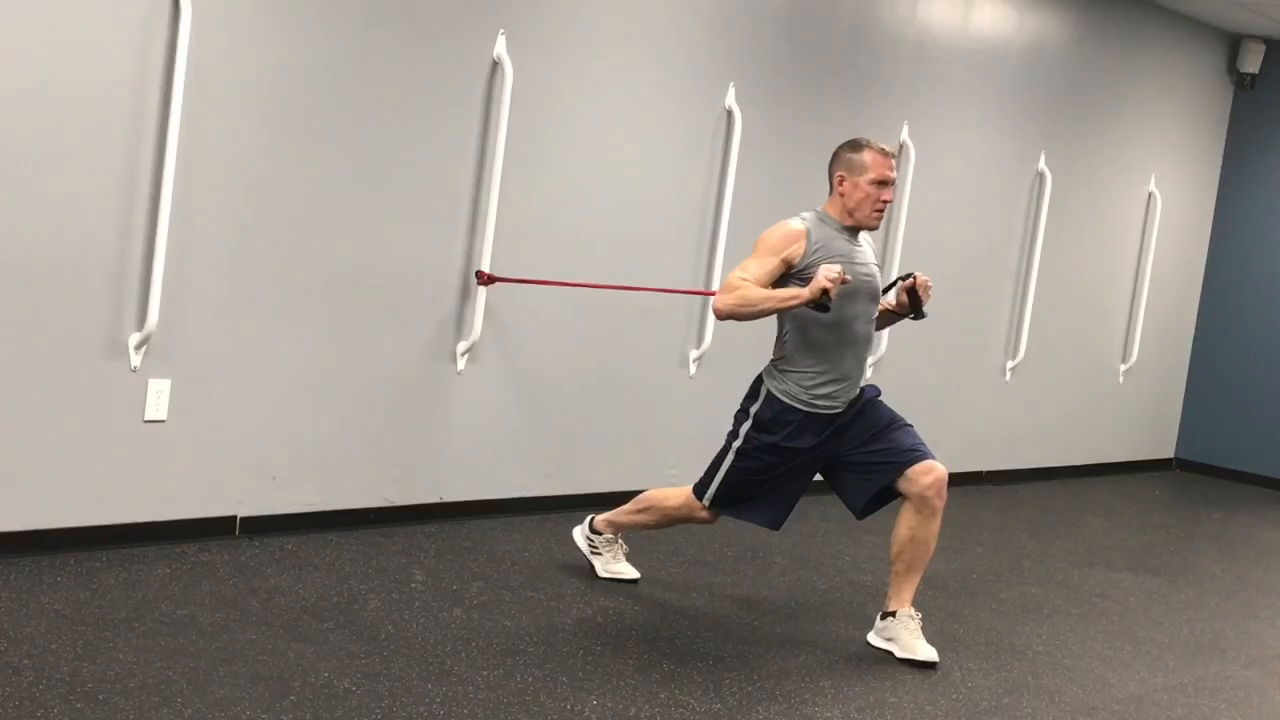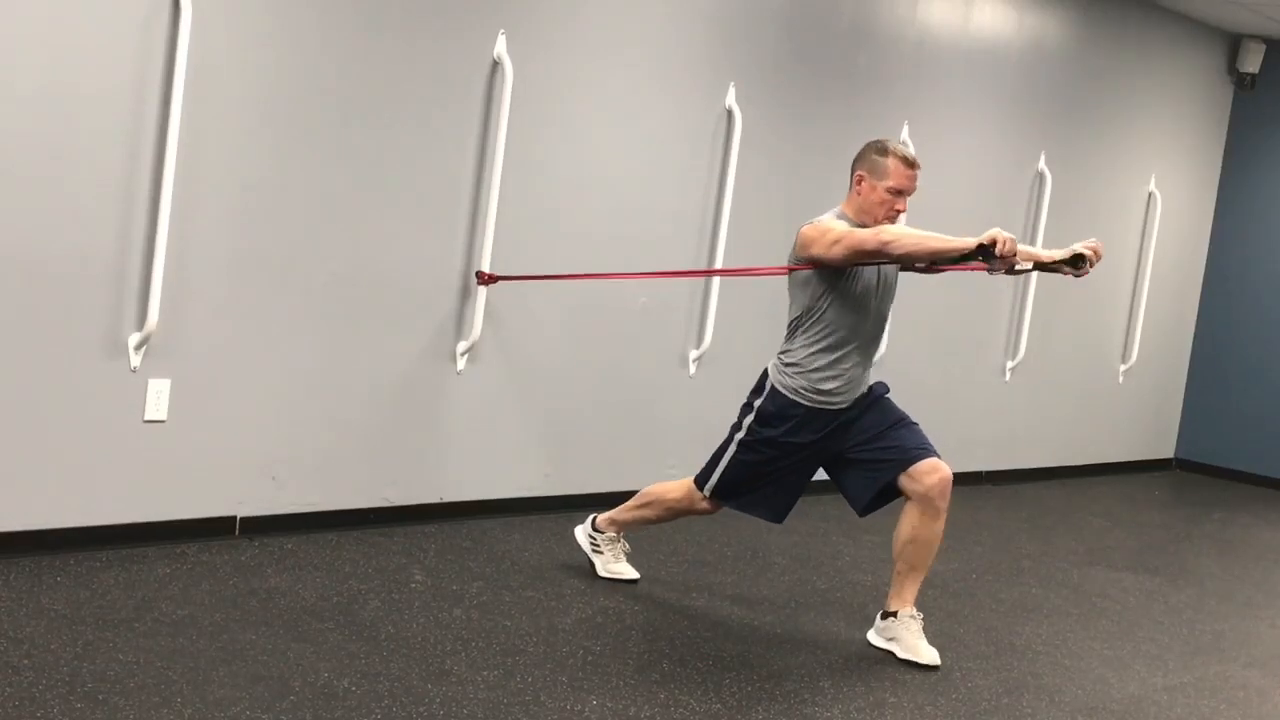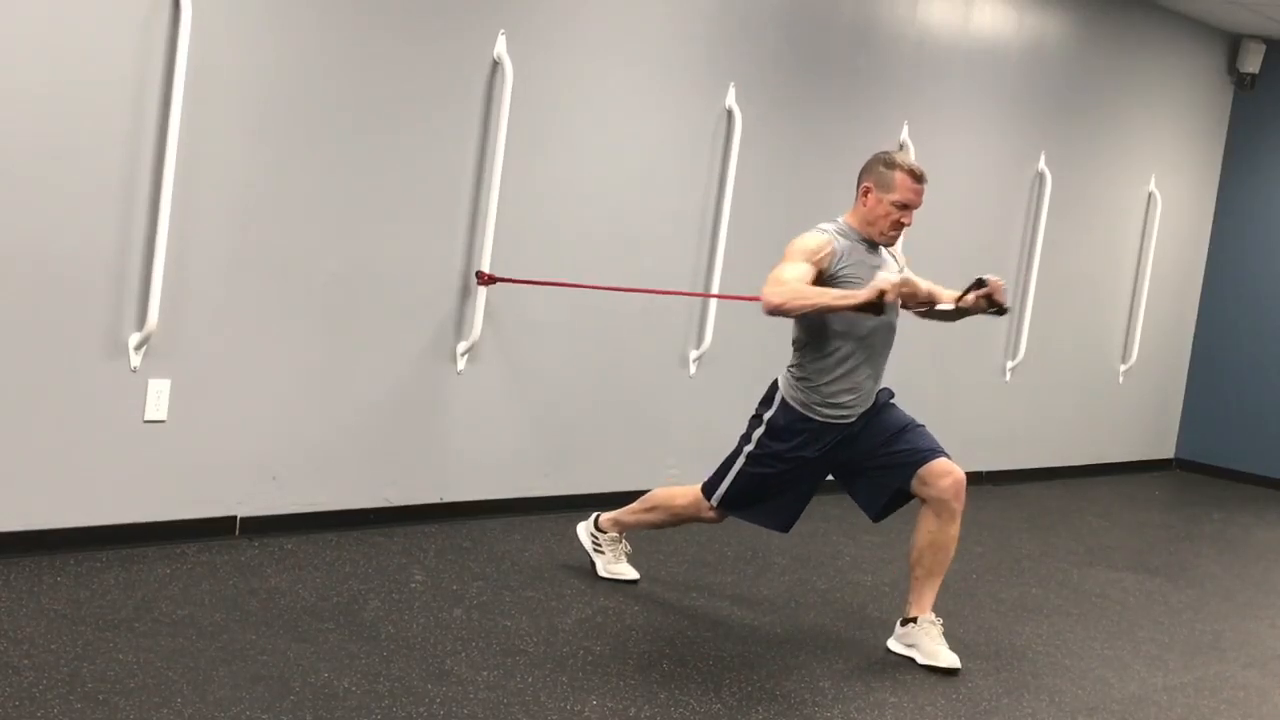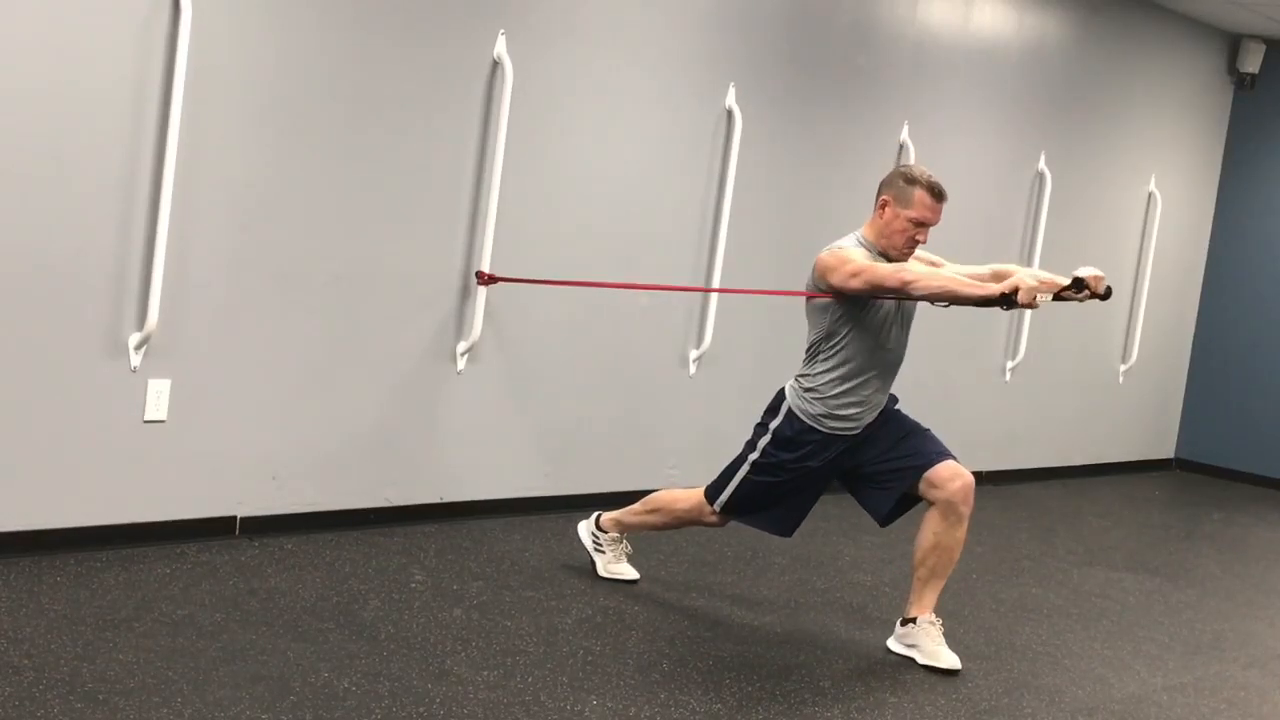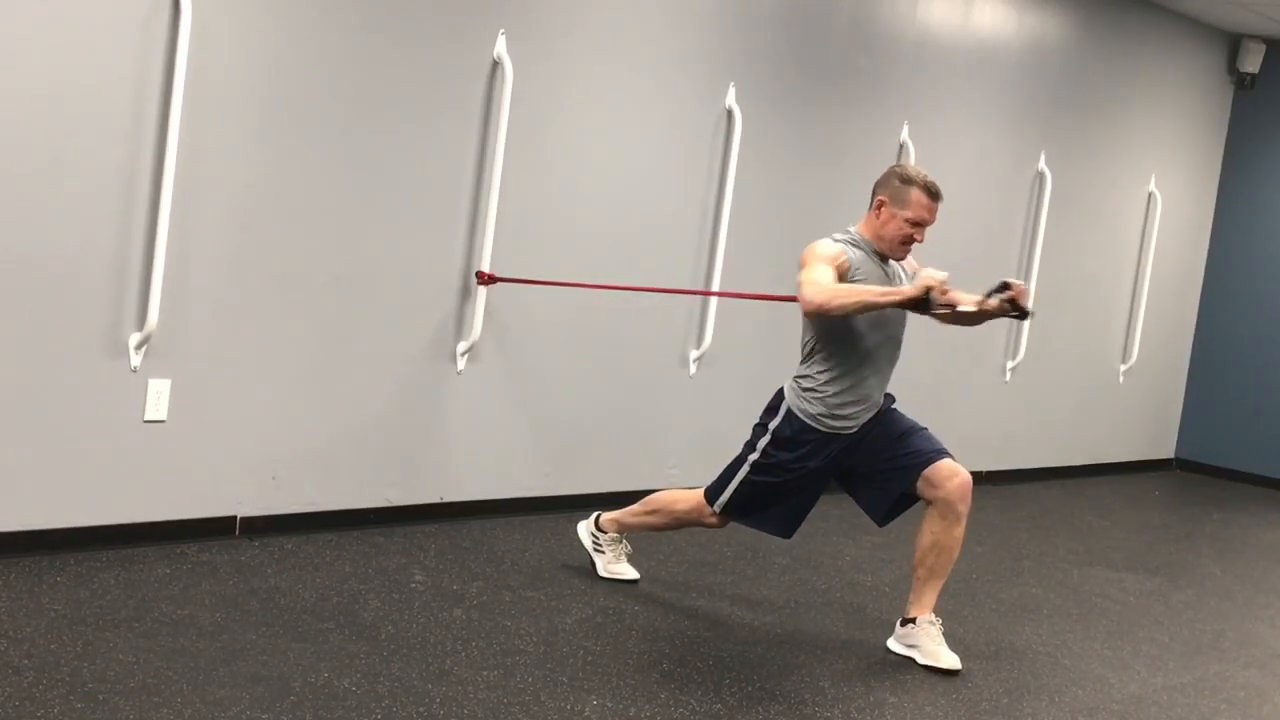
dt=1s
person 1, frame 1
left shoulder: (862, 245)
right shoulder: (793, 235)
right elbow: (726, 302)
left wrist: (900, 305)
right wrist: (804, 293)
left hip: (851, 407)
right hip: (786, 411)
left knee: (929, 482)
right knee: (704, 506)
left ankle: (896, 620)
right ankle: (600, 531)
person 1, frame 2
left shoulder: (891, 235)
right shoulder: (820, 233)
left elbow: (949, 252)
right elbow: (884, 244)
left wrist: (1051, 256)
right wrist: (977, 244)
left hip: (854, 402)
right hip: (789, 404)
left knee: (933, 482)
right knee: (705, 497)
left ankle: (895, 619)
right ankle: (602, 529)
person 1, frame 3
left shoulder: (888, 252)
right shoulder: (820, 245)
left elbow: (936, 304)
right elbow: (777, 297)
left wrist: (972, 300)
right wrist: (857, 297)
left hip: (866, 414)
right hip: (801, 417)
left knee: (947, 485)
right knee: (712, 505)
left ankle: (916, 626)
right ankle: (605, 528)
person 1, frame 4
left shoulder: (912, 259)
right shoulder: (840, 259)
left elbow: (985, 274)
right elbow: (902, 282)
left wrist: (1066, 283)
right wrist: (999, 289)
left hip: (872, 421)
right hip: (808, 424)
left knee: (955, 488)
right knee: (715, 510)
left ankle: (916, 626)
right ankle: (606, 527)
person 1, frame 5
left shoulder: (899, 264)
right shoulder: (827, 253)
left elbow: (947, 306)
right elbow: (817, 300)
left wrist: (992, 304)
right wrist: (906, 293)
left hip: (870, 419)
right hip: (806, 423)
left knee: (952, 486)
right knee: (714, 510)
left ankle: (917, 624)
right ankle: (605, 527)
